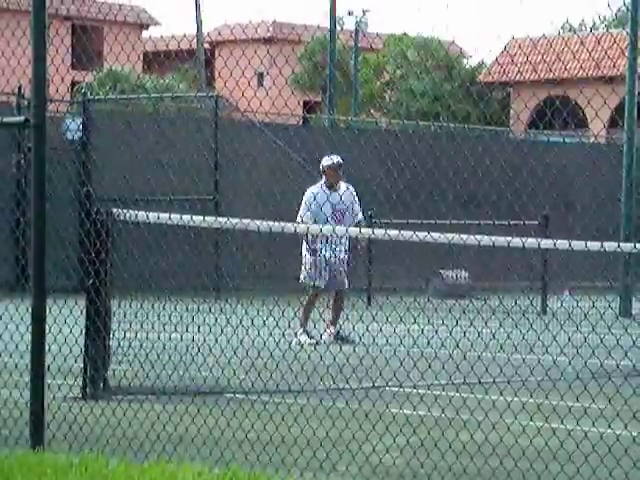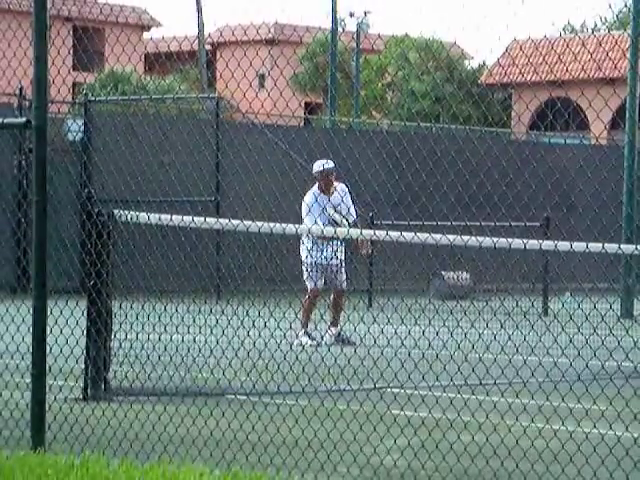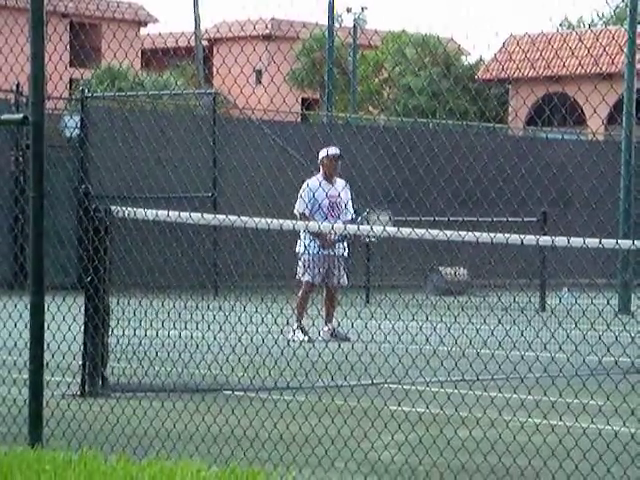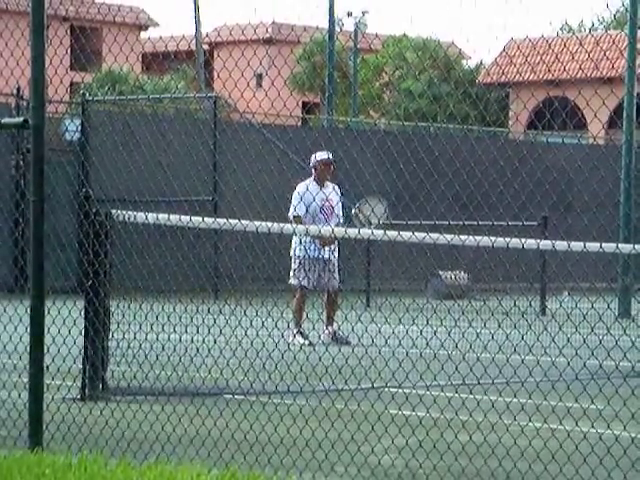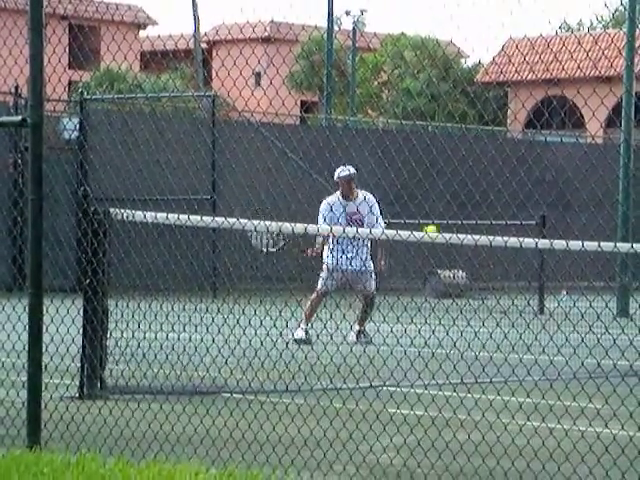
dt=0.7s
person 1, frame 1
left shoulder: (348, 191)
right shoulder: (313, 194)
left elbow: (357, 220)
right elbow: (303, 223)
right wrist: (309, 245)
left hip: (340, 251)
right hip: (317, 252)
left knee: (340, 290)
right knee: (315, 290)
left ankle: (332, 330)
right ankle: (302, 330)
person 1, frame 2
left shoulder: (342, 190)
right shoulder: (311, 199)
left elbow: (351, 219)
left wrist: (360, 239)
right wrist: (336, 235)
left hip: (336, 252)
right hip: (315, 252)
left knee: (339, 290)
right knee: (314, 291)
left ankle: (333, 331)
right ankle: (303, 332)
person 1, frame 3
left shoulder: (343, 186)
right shoulder: (311, 185)
left elbow: (347, 217)
right elbow: (302, 216)
right wrist: (321, 237)
left hip: (336, 247)
right hip: (313, 246)
left knee: (333, 287)
right knee: (308, 285)
left ankle: (328, 327)
right ankle: (297, 327)
person 1, frame 4
left shoulder: (334, 190)
right shoulder: (304, 189)
right elbow: (297, 219)
left wrist: (335, 235)
right wrist: (319, 236)
left hip: (329, 250)
right hip: (307, 249)
left knee: (333, 291)
right knee: (302, 290)
left ankle: (330, 331)
right ankle: (296, 331)
person 1, frame 5
left shoulder: (368, 200)
right shoulder: (329, 204)
left elbow: (378, 229)
left wrist: (381, 255)
right wrist: (318, 248)
left hip: (362, 258)
right hip: (337, 258)
left knee: (370, 295)
right knee: (322, 291)
left ankle: (358, 330)
right ankle: (303, 327)
